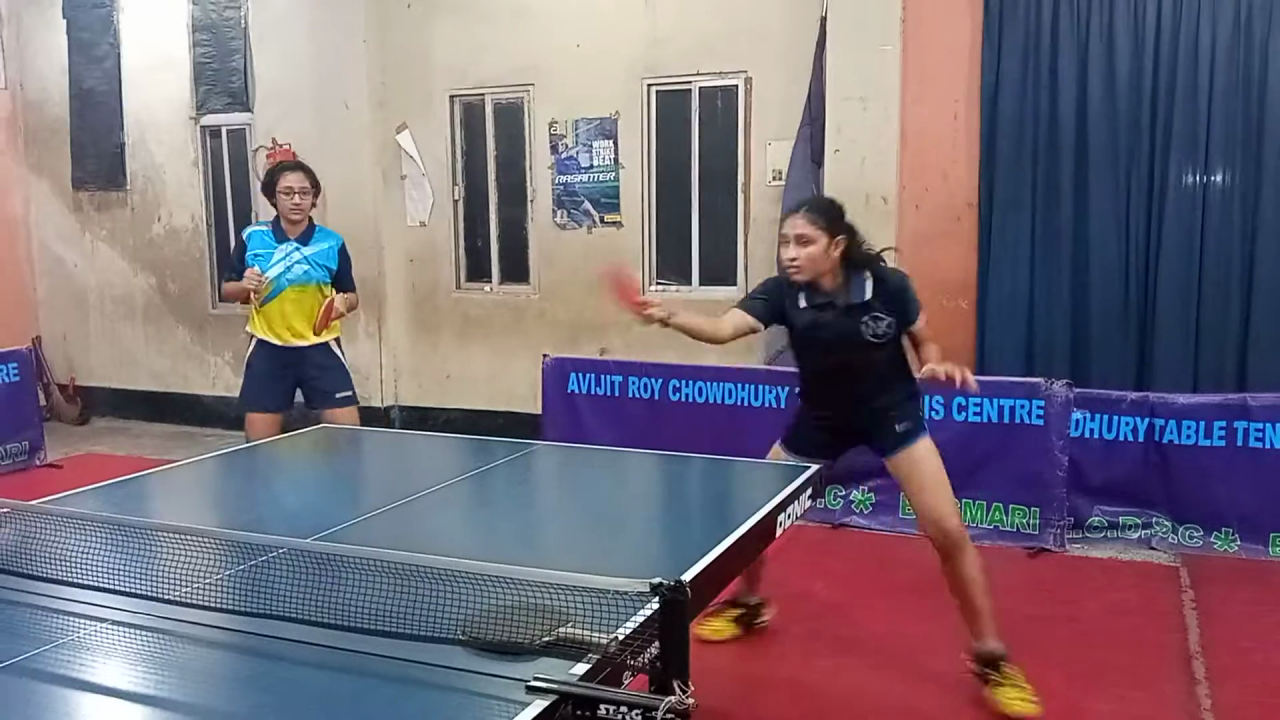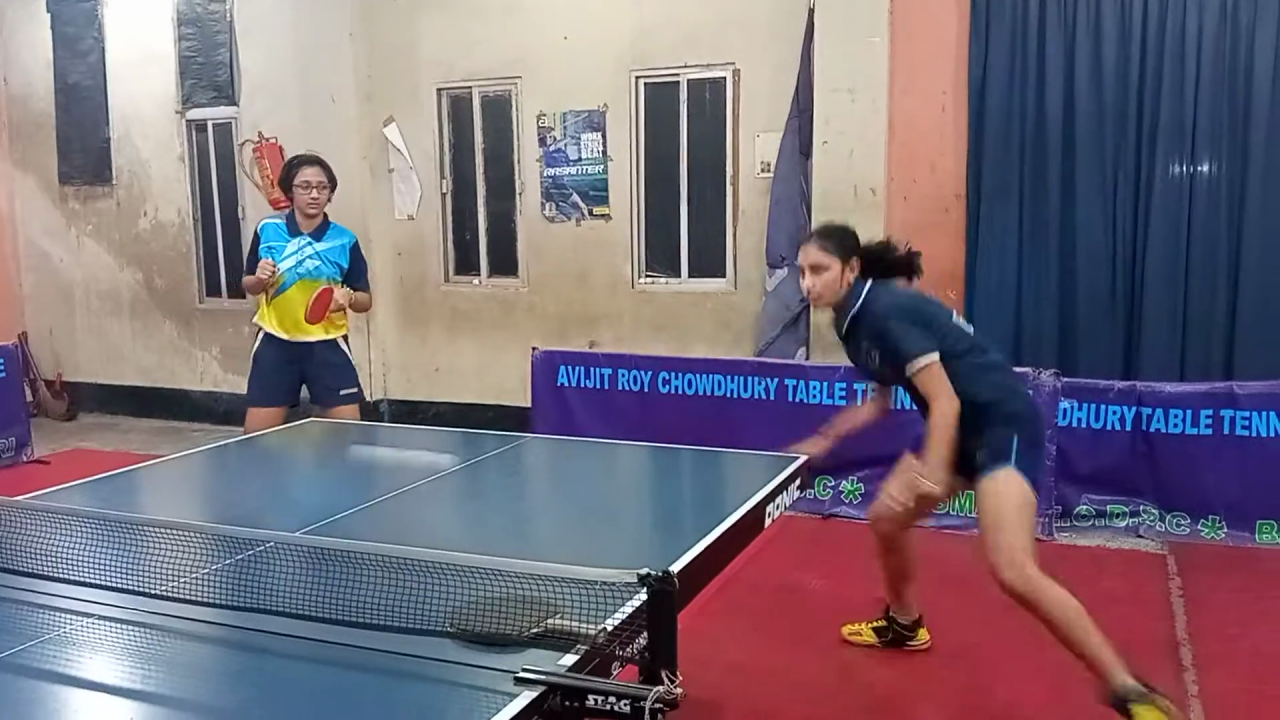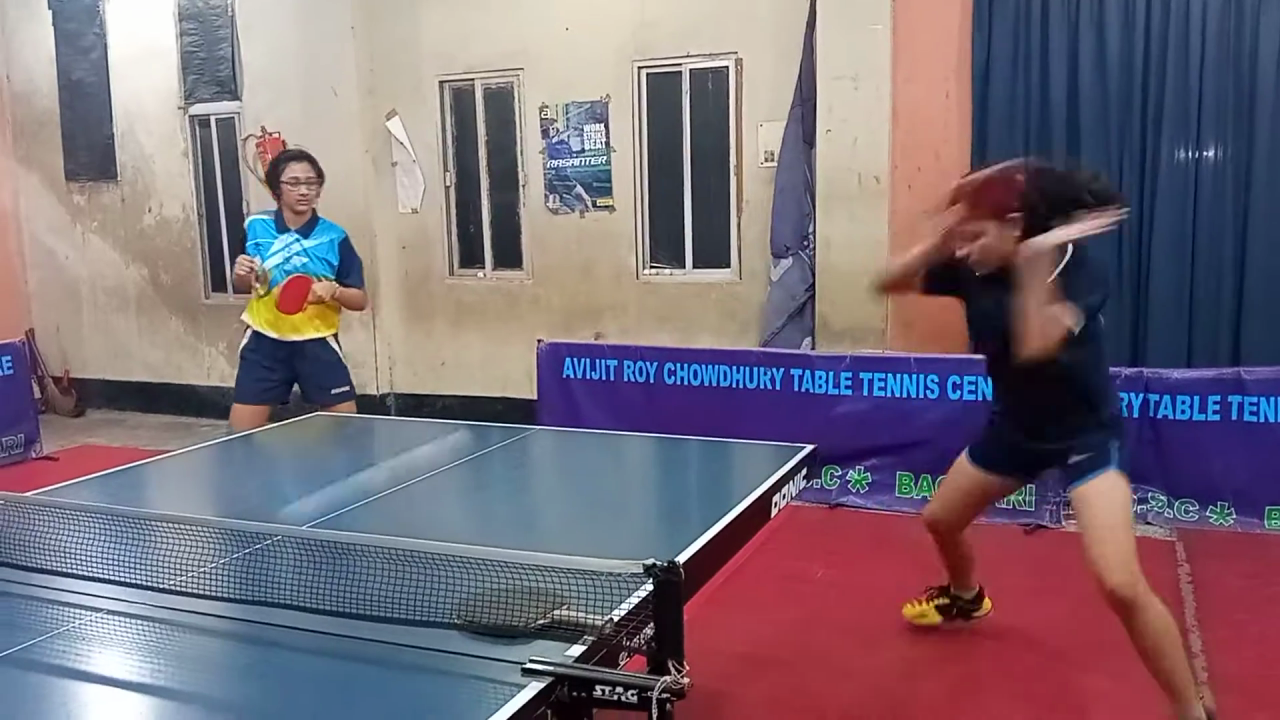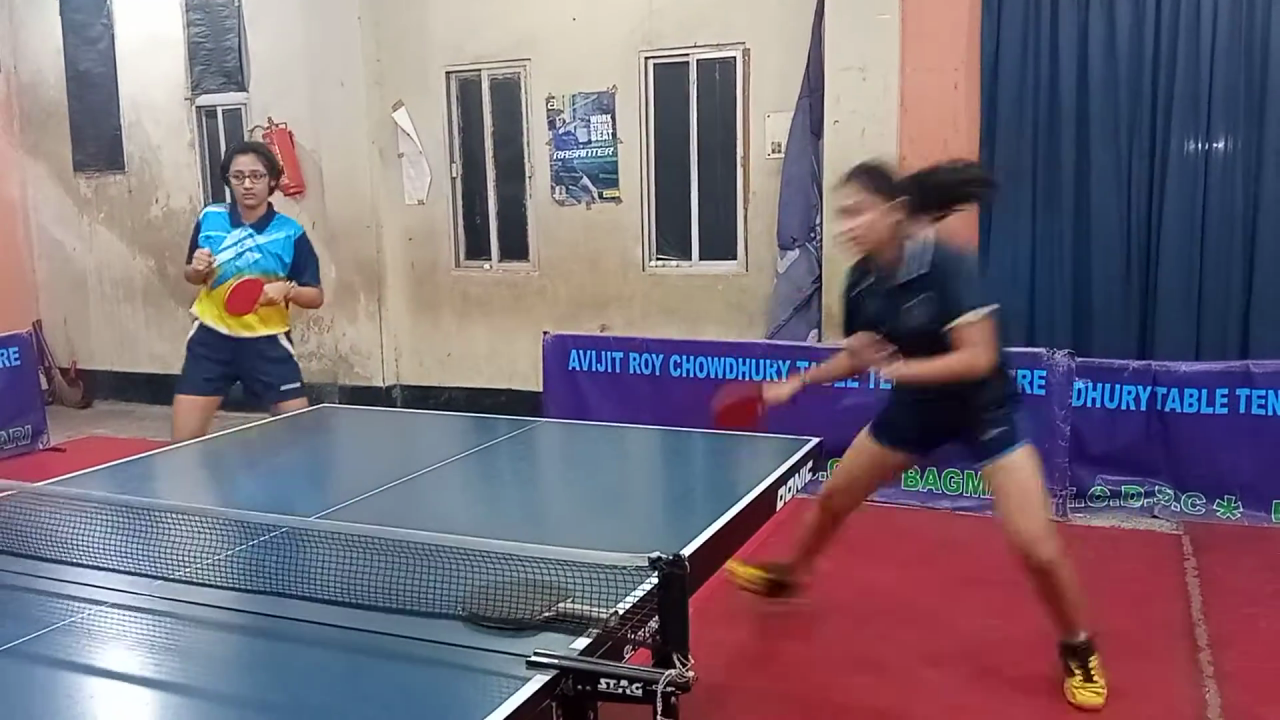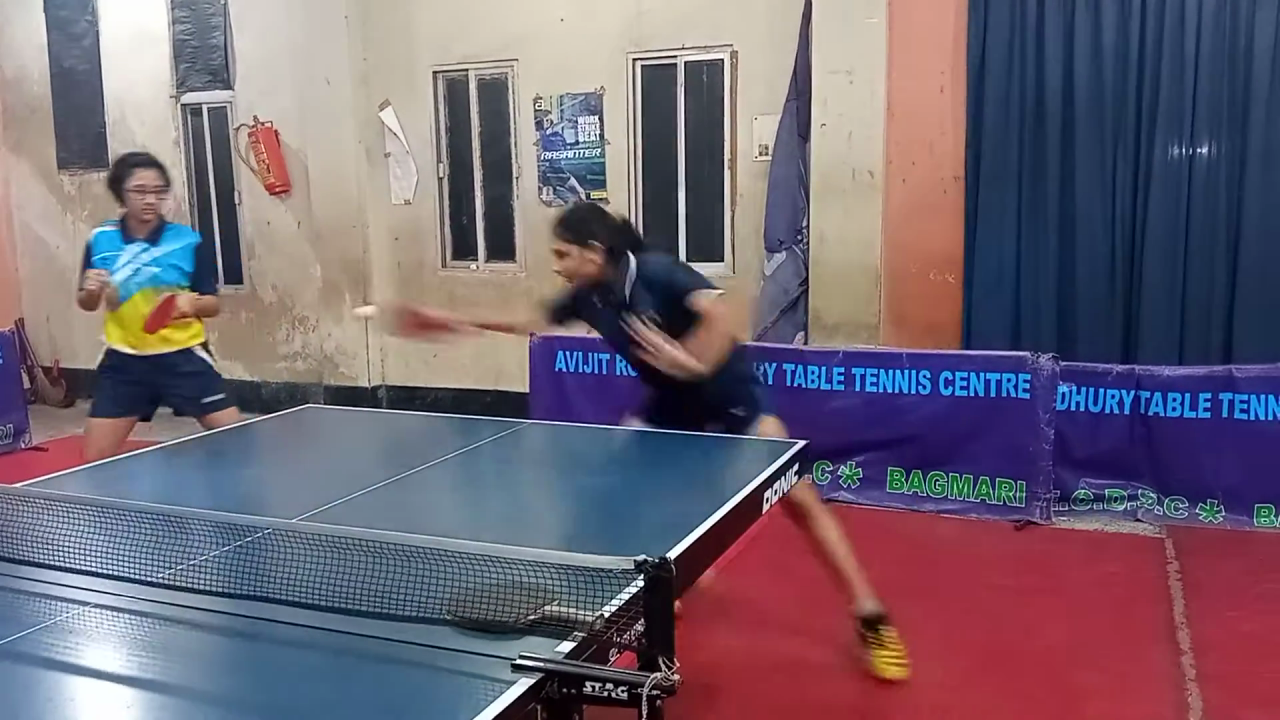
dt=0.4s
person 1, frame 1
left shoulder: (887, 285)
right shoulder: (782, 292)
left elbow: (925, 339)
right elbow: (722, 329)
left wrist: (936, 365)
right wrist: (669, 317)
left hip: (891, 415)
right hip: (820, 419)
left knee: (947, 531)
left ankle: (992, 660)
right ankle: (749, 604)
person 1, frame 2
left shoulder: (882, 312)
right shoulder: (856, 318)
left elbow: (946, 400)
right elbow: (882, 400)
left wrist: (936, 476)
right wrist: (829, 435)
left hip: (1001, 430)
right hip: (964, 430)
left knee: (1015, 577)
right knee: (885, 519)
right ankle: (903, 623)
person 1, frame 3
left shoulder: (1079, 269)
right shoulder: (973, 270)
left elbow: (1036, 345)
right elbow: (888, 282)
left wrist: (1038, 257)
right wrist: (941, 240)
left hip: (1083, 437)
right hip: (1013, 428)
left knee: (1120, 587)
right knee: (939, 520)
right ankle: (965, 597)
person 1, frame 4
left shoulder: (949, 266)
right shoulder: (863, 280)
left elbow: (977, 359)
right elbow: (856, 358)
left wrist: (894, 368)
right wrist: (793, 385)
left hip: (985, 412)
right hip: (911, 409)
left knee: (1038, 551)
right knee: (832, 498)
left ankle: (1077, 649)
right ankle: (786, 575)
person 1, frame 5
left shoulder: (657, 272)
right shoulder: (589, 294)
left elbow: (721, 315)
right elbow: (532, 324)
left wrist: (693, 363)
right wrist: (462, 323)
left hip: (730, 398)
right hip: (673, 402)
left knee: (802, 502)
left ankle: (871, 620)
person 2, frame 1
left shoulder: (332, 243)
right shoulder: (252, 238)
left elbow: (352, 297)
right elbow: (227, 292)
left wrist: (344, 301)
right wrist: (245, 285)
left hip: (321, 350)
right hip: (269, 351)
person 2, frame 2
left shoulder: (345, 241)
right shoulder: (267, 230)
left elbow: (366, 301)
right elbow: (248, 287)
left wrist: (348, 297)
right wrist: (258, 279)
left hip: (327, 347)
right hip: (276, 345)
person 2, frame 3
left shoulder: (334, 237)
right shoulder: (255, 227)
left elbow: (360, 300)
right elbow: (240, 286)
left wrist: (333, 290)
right wrist: (241, 275)
left hip: (317, 345)
right hip: (265, 344)
person 2, frame 4
left shoulder: (290, 233)
right shoulder: (209, 219)
left elbow: (316, 297)
right elbow: (190, 276)
left wrist: (287, 290)
right wrist: (197, 269)
left hip: (267, 343)
right hip: (212, 339)
right knee: (185, 438)
person 2, frame 5
left shoulder: (188, 242)
right shoulder: (101, 240)
left elbow: (213, 304)
right elbow: (86, 303)
left wrist: (193, 302)
right wrist: (92, 291)
left hip: (183, 358)
right hip: (125, 362)
right knee: (95, 460)
